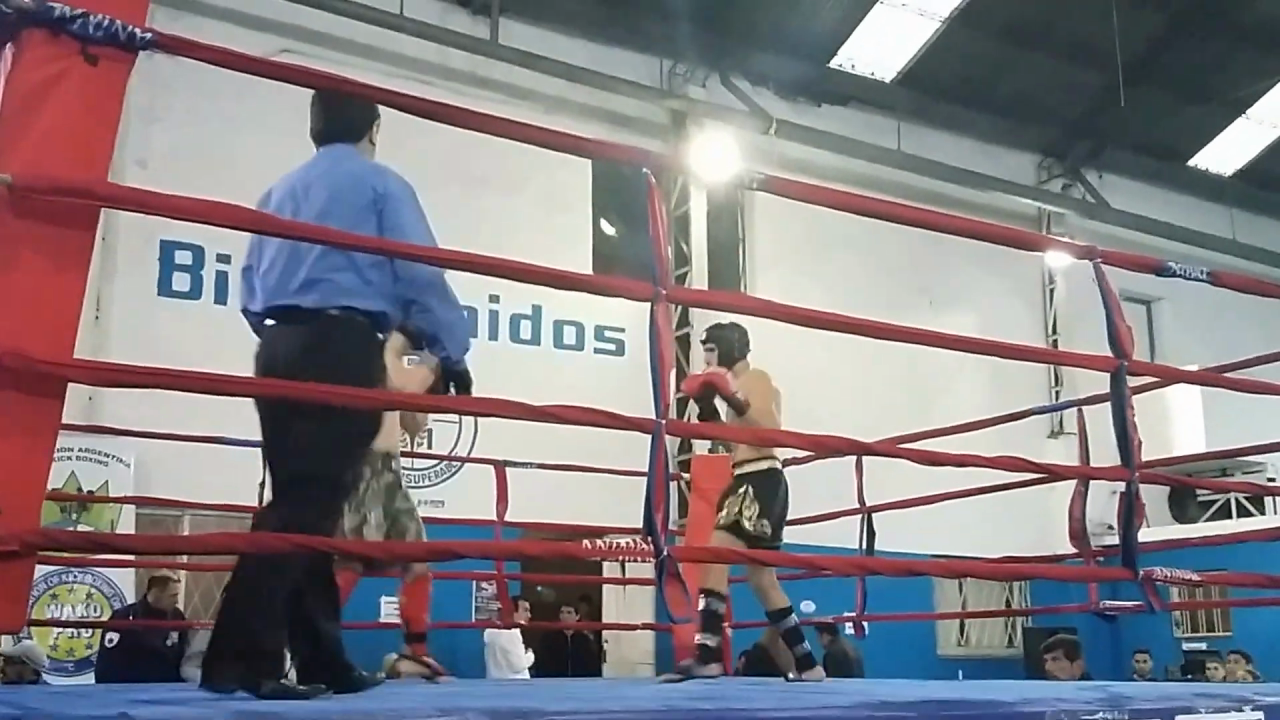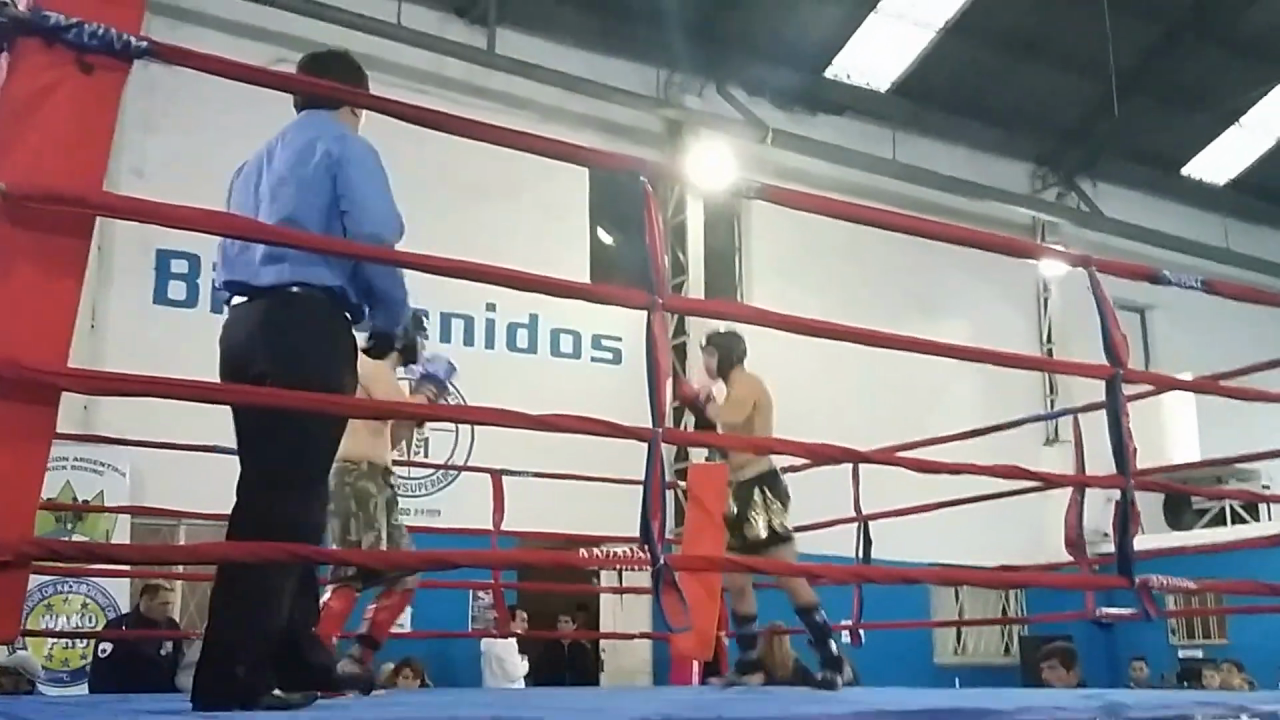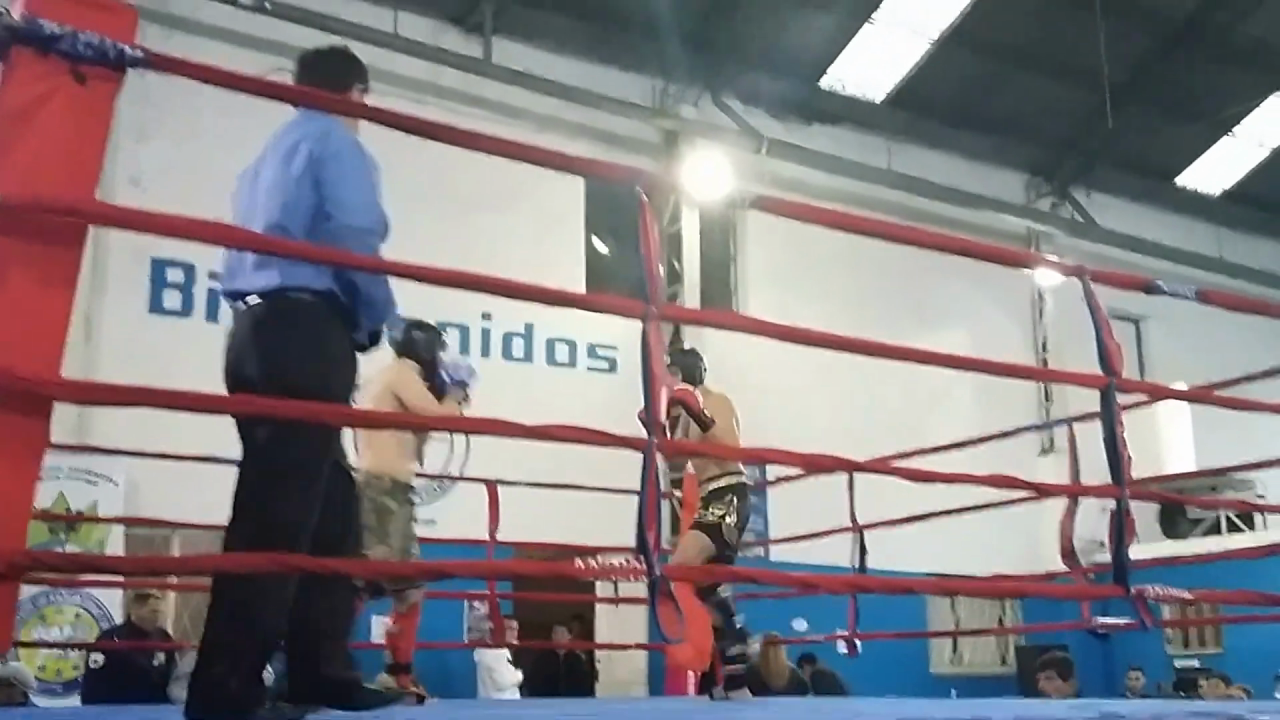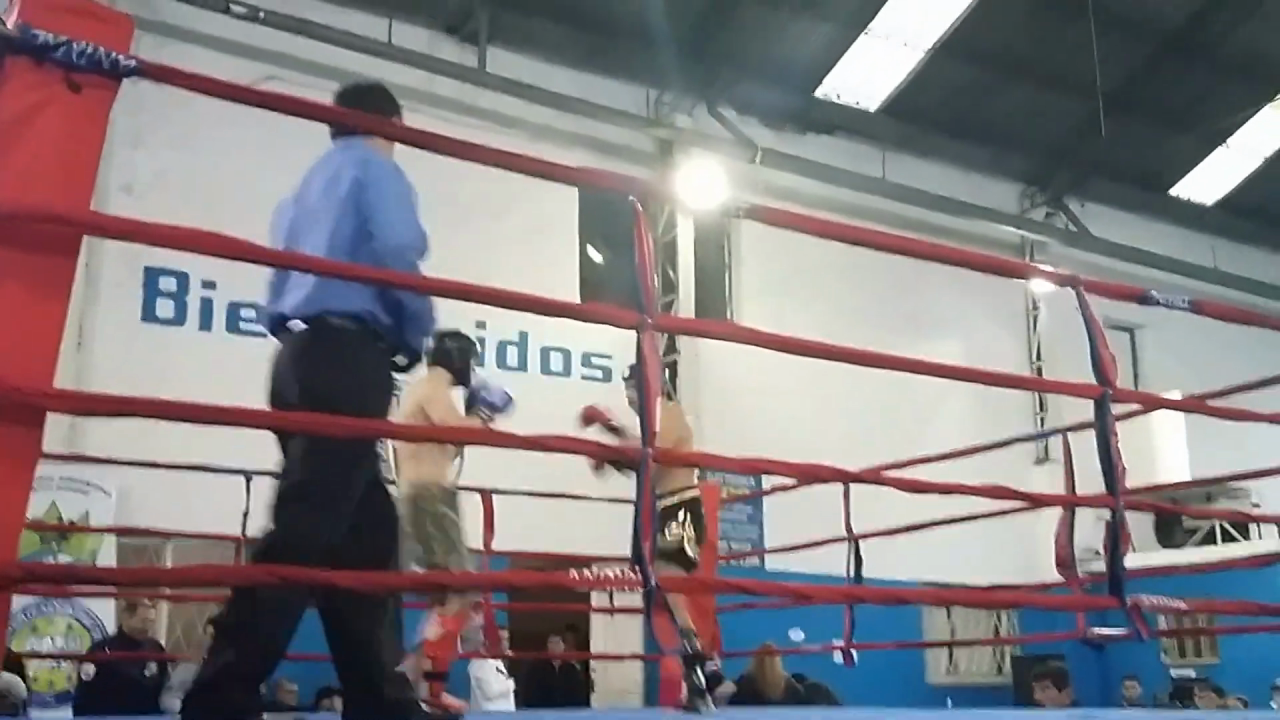
dt=0.3s
person 1, frame 1
left shoulder: (278, 193)
right shoulder: (380, 184)
left elbow: (249, 289)
right elbow: (419, 273)
right wrist: (451, 350)
left hip: (278, 348)
right hip: (342, 348)
left knee: (297, 500)
right knee: (312, 501)
left ankle: (324, 662)
right ankle: (240, 654)
person 1, frame 2
left shoulder: (256, 162)
right shoulder: (347, 148)
left elbow: (229, 258)
right elbow: (373, 239)
right wrist: (387, 321)
left hip: (248, 325)
right hip: (308, 327)
left knee: (278, 494)
right knee: (287, 501)
left ankle: (293, 657)
right ankle: (233, 675)
person 1, frame 3
left shoulder: (264, 159)
right shoulder: (337, 143)
left elbow: (242, 255)
right elbow: (354, 237)
right wrist: (374, 317)
left hip: (256, 329)
right hip: (306, 332)
left knee: (326, 506)
right knee: (279, 512)
person 1, frame 4
left shoulder: (300, 193)
right shoulder: (375, 169)
left elbow: (278, 293)
right elbow: (397, 255)
right wrist: (416, 333)
left hip: (297, 357)
right hip: (347, 356)
left knee: (365, 530)
right knee: (307, 532)
person 2, frame 1
left shoulder: (398, 361)
right shoulder: (380, 352)
left elbow: (415, 424)
right elbow: (408, 390)
left wrist: (436, 371)
right wrist: (434, 361)
left hip: (387, 469)
right hip: (363, 464)
left knee: (418, 560)
right knee: (351, 561)
left ankle: (414, 653)
person 2, frame 2
left shoulder: (380, 374)
right shoulder: (371, 365)
left elbow: (396, 438)
left wrist: (418, 394)
right wrist: (431, 388)
left hip: (376, 481)
right hip: (358, 478)
left knee: (404, 576)
right knee: (353, 576)
left ankle: (358, 657)
person 2, frame 3
left shoulder: (390, 381)
right shoulder: (400, 374)
left elbow: (412, 451)
right elbow: (441, 416)
left wrist: (443, 399)
right wrist: (457, 390)
left hip: (395, 495)
right hip: (381, 491)
left knee: (409, 593)
left ankle: (401, 679)
person 2, frame 4
left shoulder: (418, 390)
right shoulder: (432, 387)
right elbow: (461, 431)
left wrist: (476, 409)
right wrist: (485, 410)
left hip: (426, 499)
right hip: (431, 501)
left knee: (455, 595)
right knee: (457, 599)
left ankle: (413, 670)
right ankle: (431, 691)
person 3, frame 1
left shoulder: (753, 379)
right shoulder: (751, 383)
left elbow: (770, 432)
right elbow: (737, 439)
left wrist: (735, 399)
right wrist: (707, 408)
left hip: (757, 482)
right hip: (763, 484)
left knee: (714, 560)
right knee: (763, 579)
left ankle: (706, 657)
right ankle: (807, 666)
person 3, frame 2
left shoulder: (747, 384)
right shoulder: (739, 391)
left elbow: (731, 425)
left wrist: (700, 401)
right wrist: (706, 421)
left hip: (759, 485)
right hip: (744, 488)
left knee: (789, 579)
right knee: (735, 581)
left ankle: (835, 663)
right ankle: (749, 667)
person 3, frame 3
left shoulder: (717, 402)
right shoulder: (681, 412)
left elbow: (730, 450)
right elbow: (677, 462)
left wrist: (699, 416)
left hip: (729, 496)
right hip: (711, 500)
left knee: (681, 564)
right knee: (705, 578)
left ankle: (735, 637)
right ankle: (735, 684)
person 3, frame 4
left shoulder: (667, 416)
right shoulder: (662, 420)
left elbow: (655, 452)
left wrist: (609, 425)
right wrist: (614, 460)
left hip: (681, 513)
right hip: (668, 515)
left knee: (672, 599)
right knee: (671, 601)
left ankle: (701, 690)
right ankle: (699, 690)
